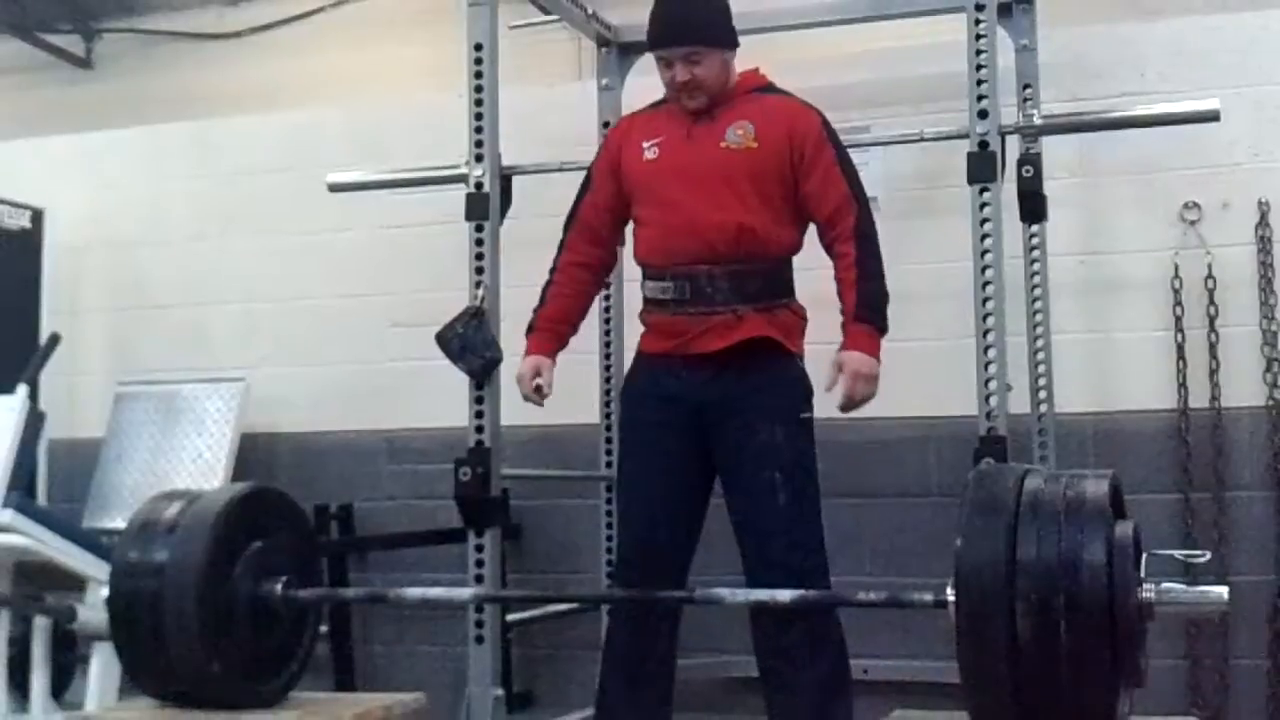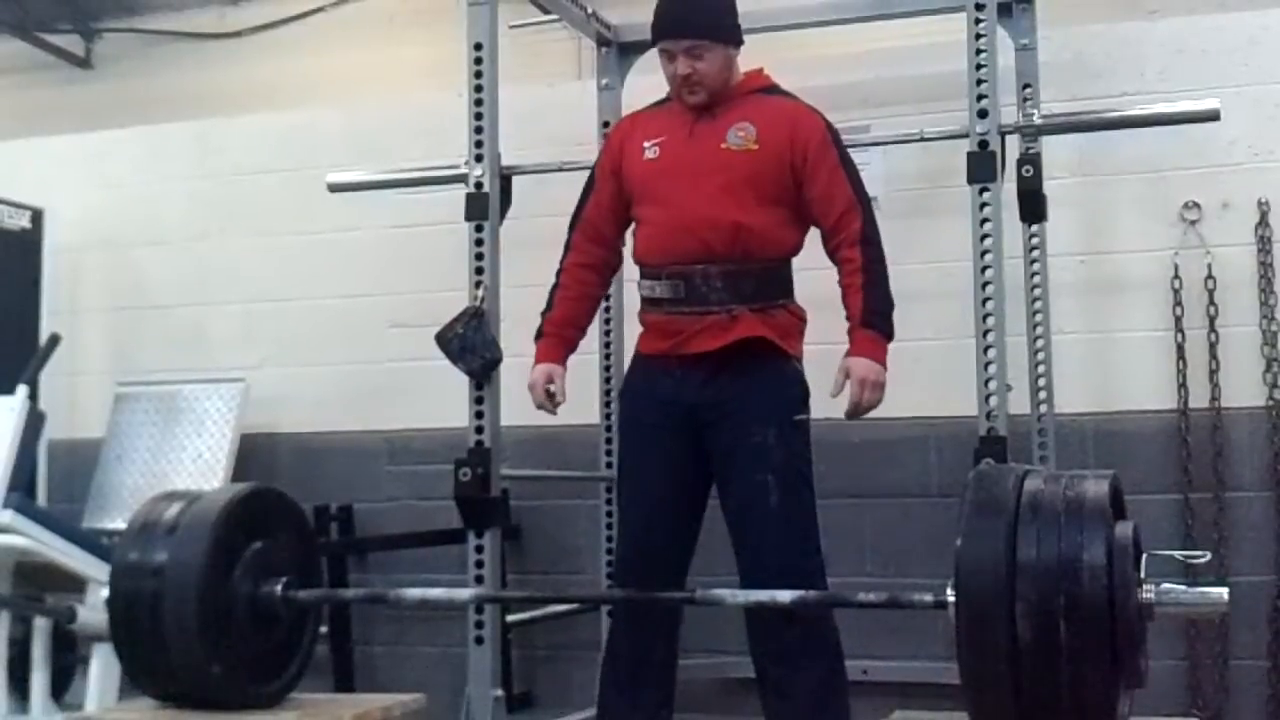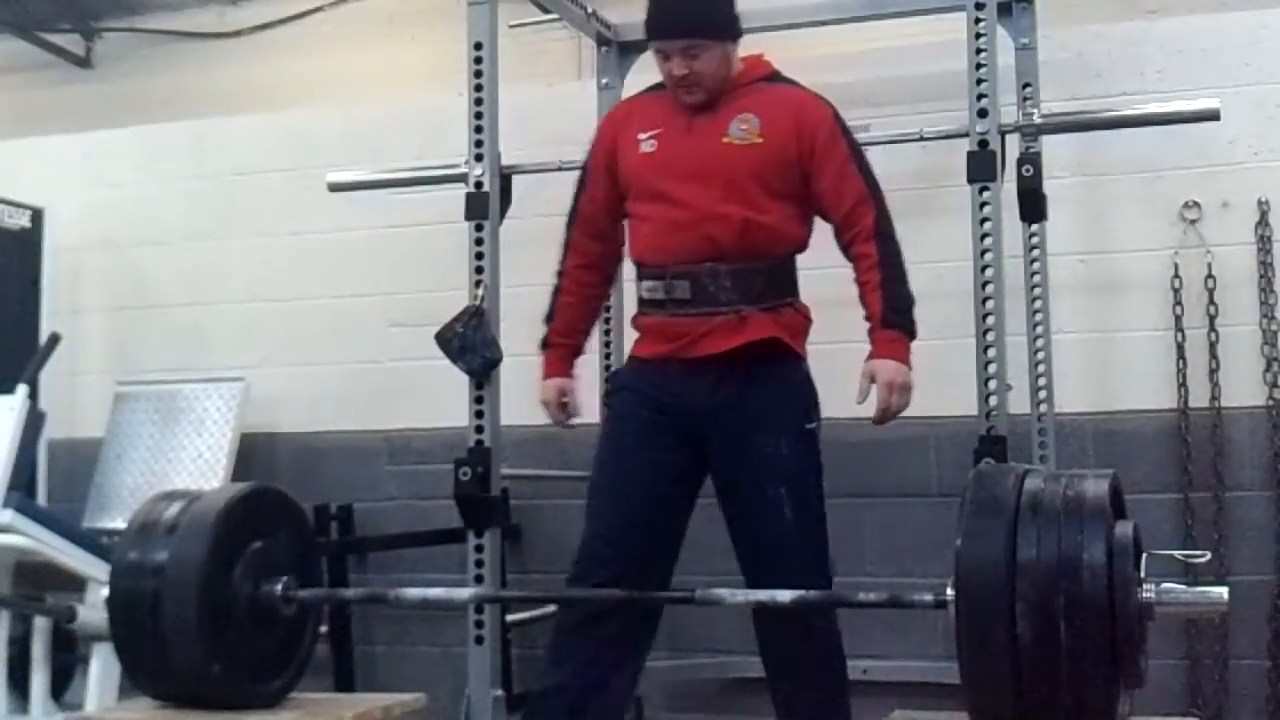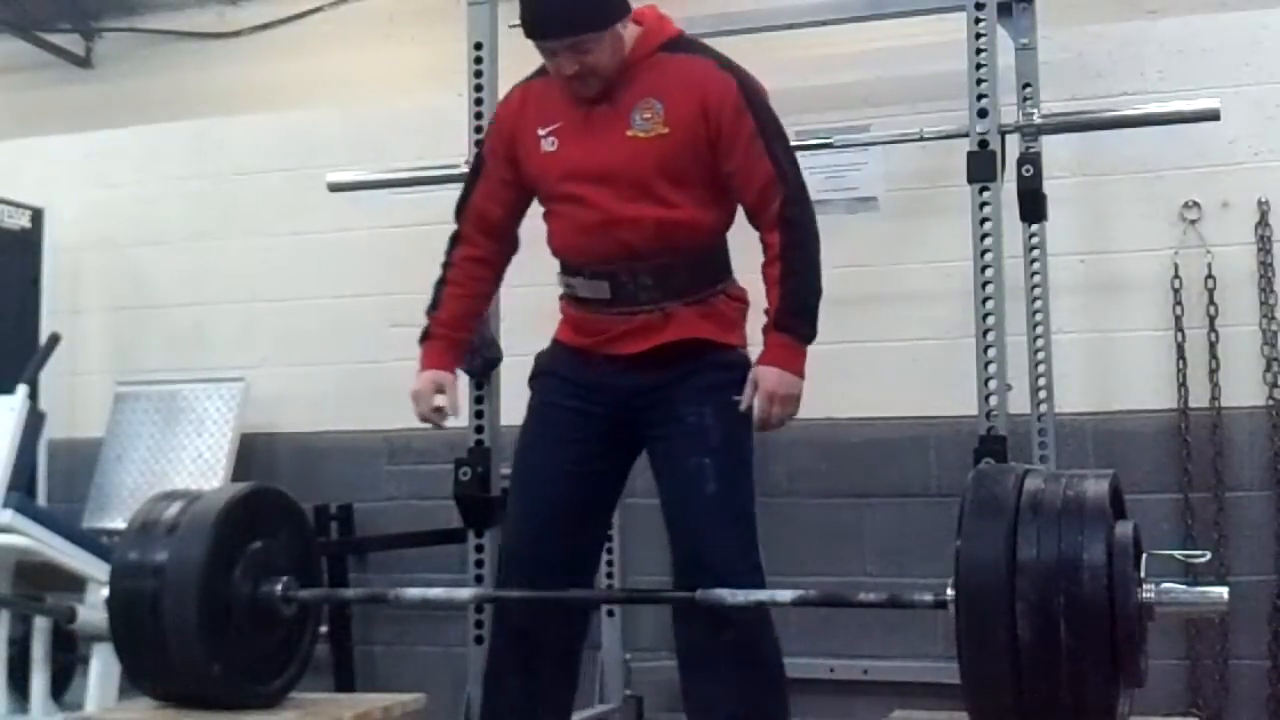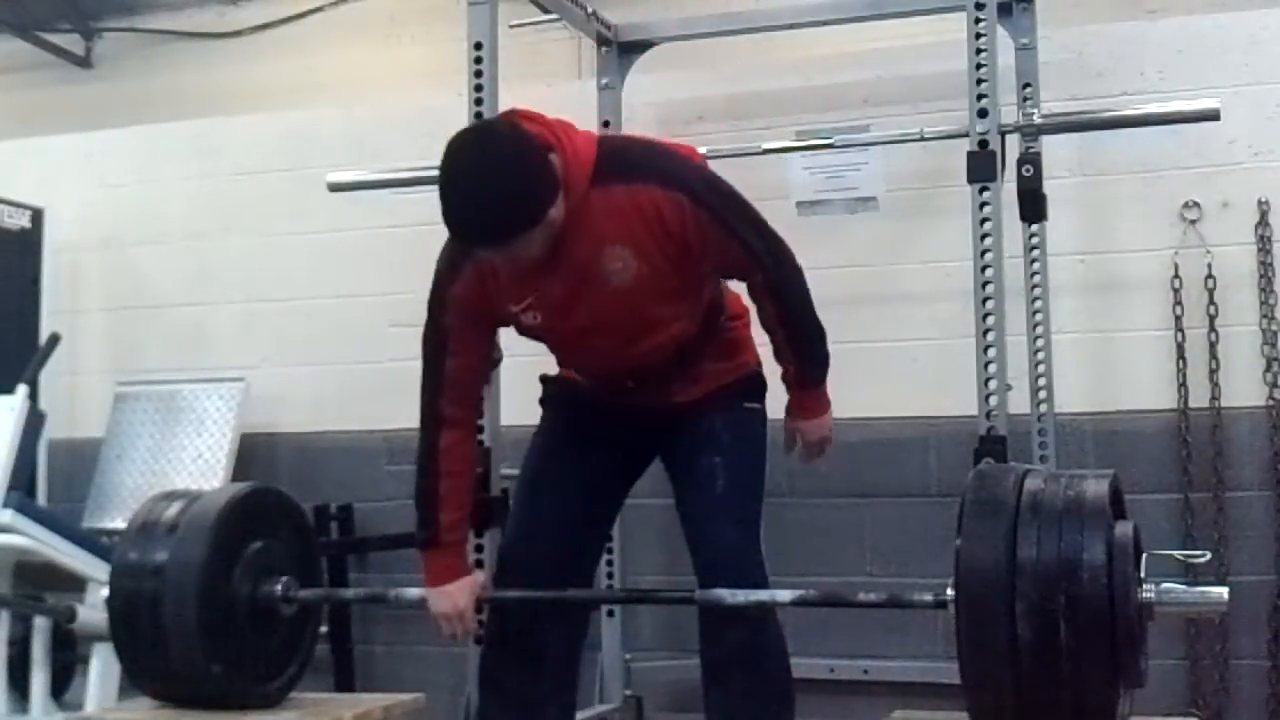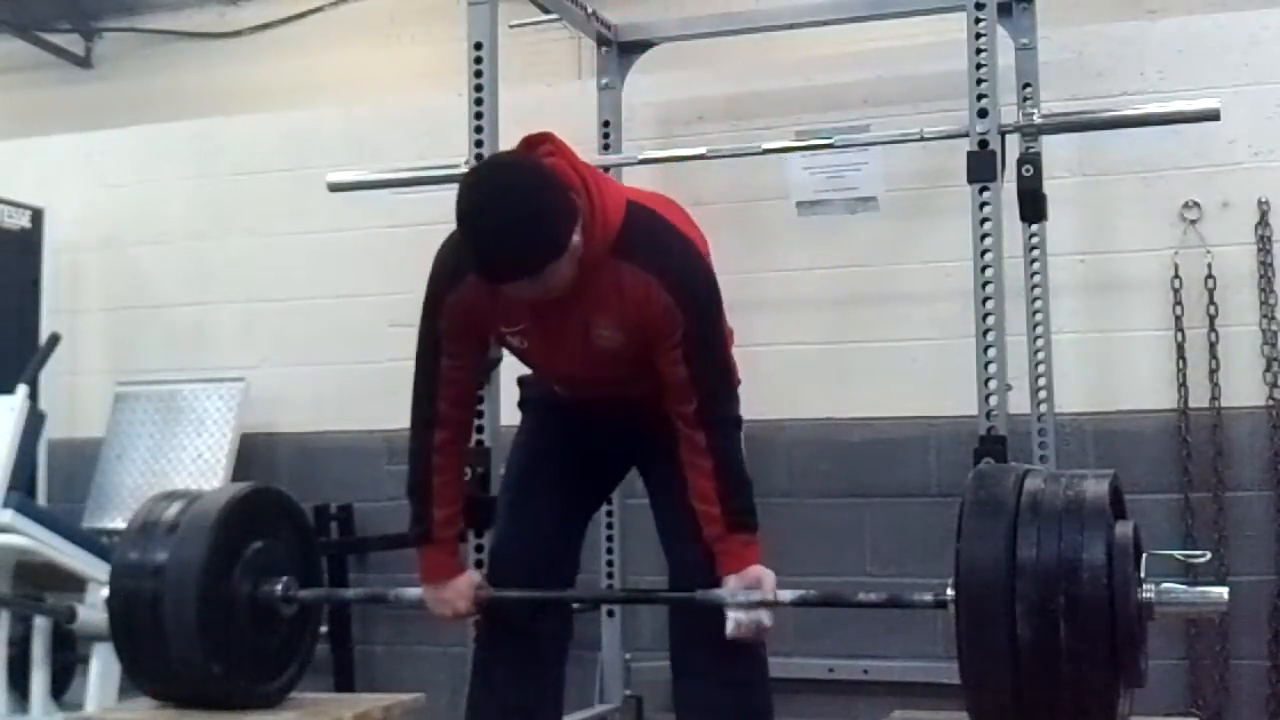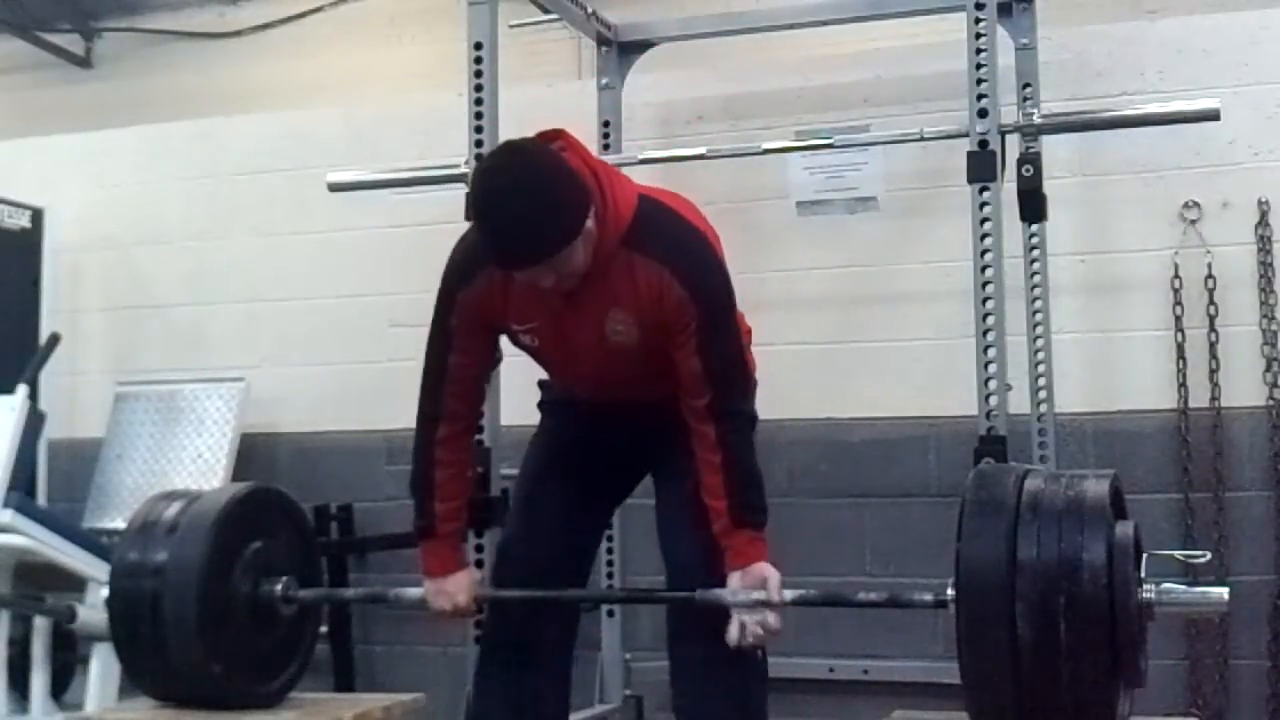
dt=0.7s
person 1, frame 1
left shoulder: (788, 121)
right shoulder: (629, 138)
left elbow: (850, 230)
right elbow: (584, 247)
left wrist: (862, 335)
right wrist: (543, 341)
left hip: (759, 372)
right hip: (659, 377)
left knee: (786, 567)
right knee: (642, 567)
person 1, frame 2
left shoulder: (791, 124)
right shoulder: (631, 137)
left elbow: (853, 234)
right elbow: (588, 249)
left wrist: (869, 341)
right wrist: (552, 346)
left hip: (756, 372)
right hip: (658, 377)
left knee: (782, 570)
right knee: (643, 571)
person 1, frame 3
left shoulder: (795, 113)
right shoulder: (626, 125)
left elbow: (865, 228)
right elbow: (587, 250)
left wrist: (890, 342)
right wrist: (558, 357)
left hip: (760, 375)
right hip: (652, 380)
left knee: (789, 580)
right knee: (607, 573)
person 1, frame 4
left shoulder: (708, 83)
right shoulder: (522, 111)
left elbow: (784, 214)
right elbow: (480, 237)
left wrist: (786, 347)
right wrist: (440, 351)
left hip: (695, 362)
right hip: (579, 365)
left knee: (717, 576)
right knee: (533, 573)
person 1, frame 5
left shoulder: (655, 181)
right shoulder: (468, 270)
left elbow: (771, 271)
right elbow: (450, 409)
left wrist: (807, 393)
right wrist: (445, 561)
left hip: (711, 393)
right hip: (590, 403)
left knee: (732, 585)
right knee: (526, 587)
person 1, frame 6
left shoulder: (661, 252)
right shoulder: (461, 272)
left elbow: (705, 415)
right elbow: (442, 409)
left wrist: (737, 552)
right wrist: (439, 558)
left hip: (673, 405)
right hip: (564, 409)
left knee: (710, 590)
right knee: (514, 591)
person 1, frame 7
left shoulder: (674, 247)
right shoulder: (476, 269)
left elbow: (719, 408)
right elbow: (448, 405)
left wrist: (745, 549)
right wrist: (441, 552)
left hip: (685, 410)
right hip: (582, 411)
left knee: (708, 590)
right knee: (520, 591)
